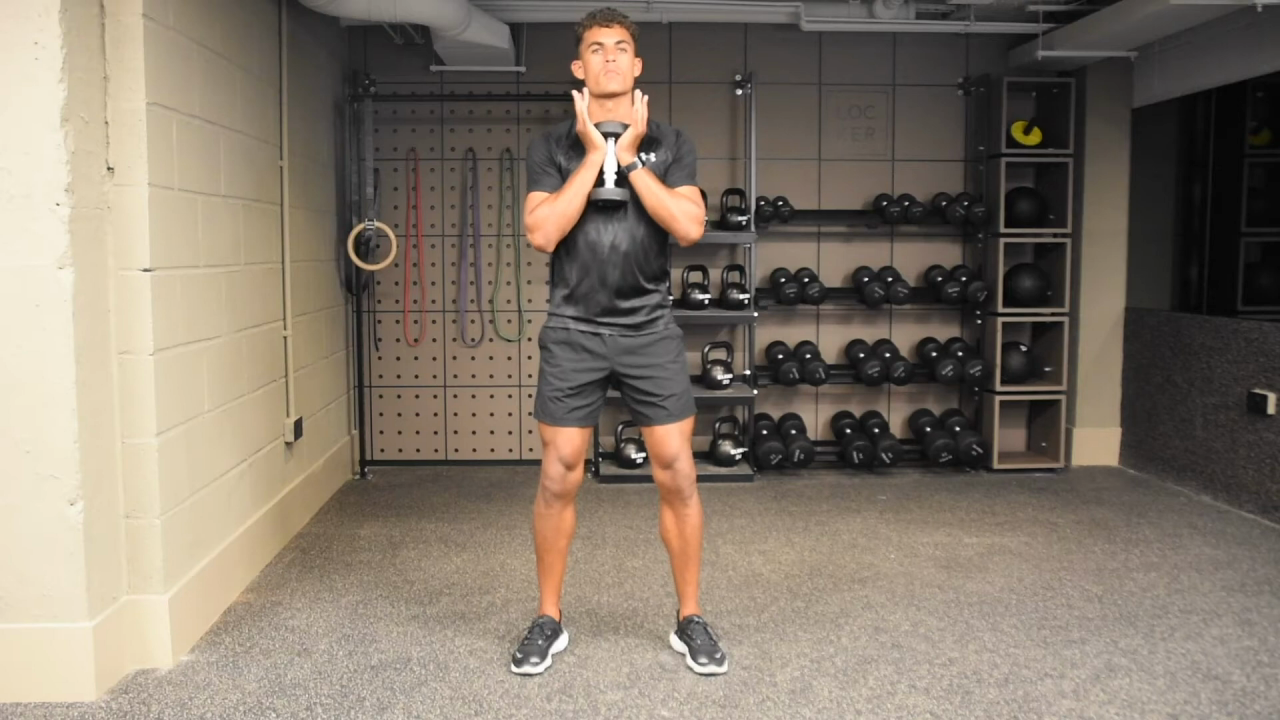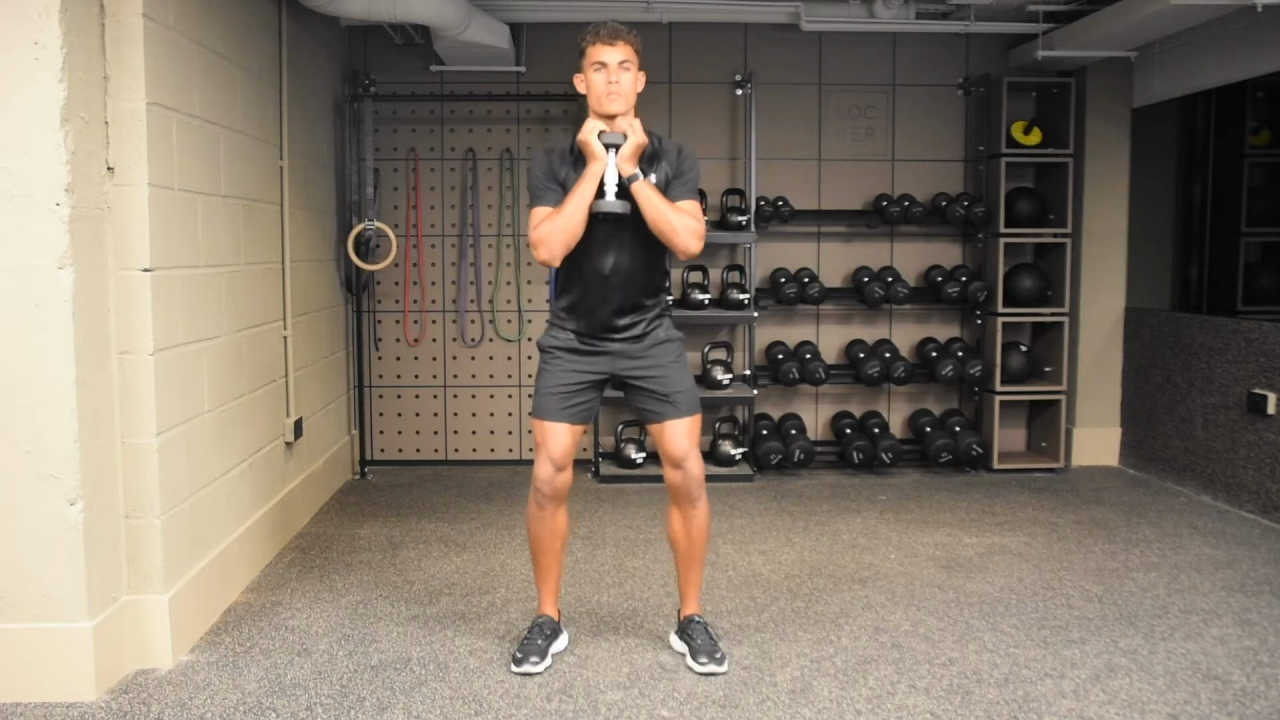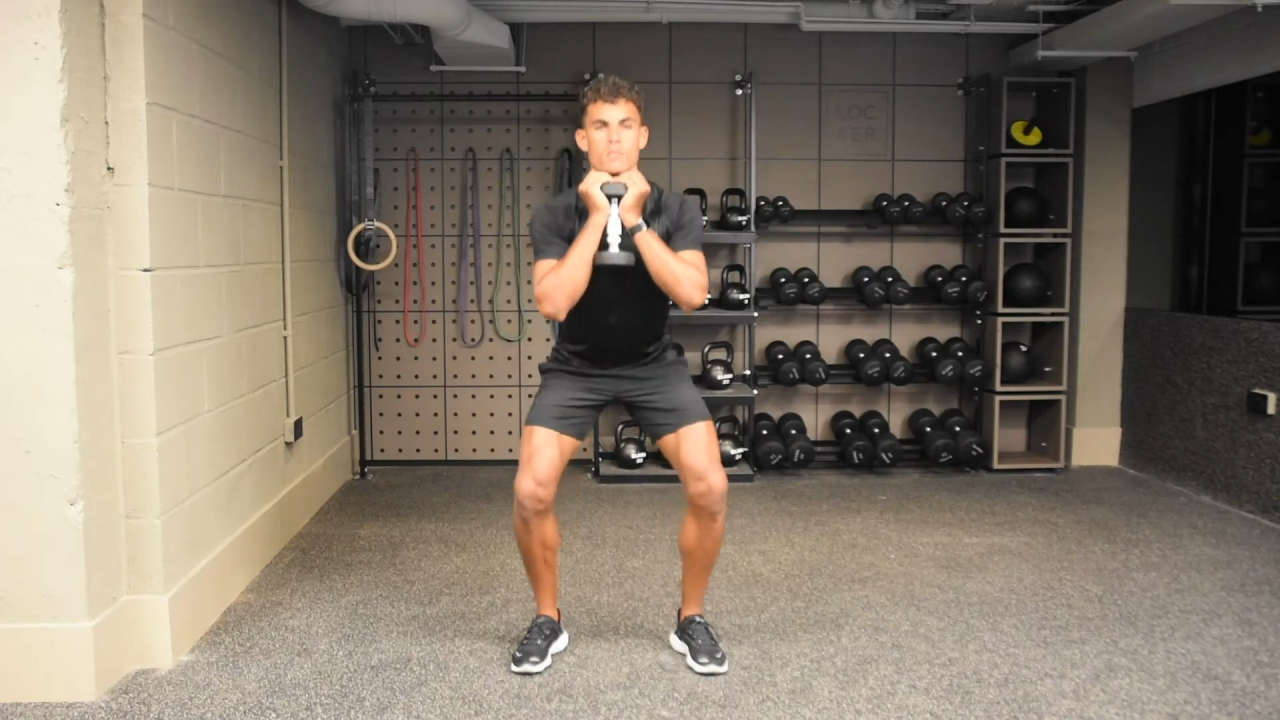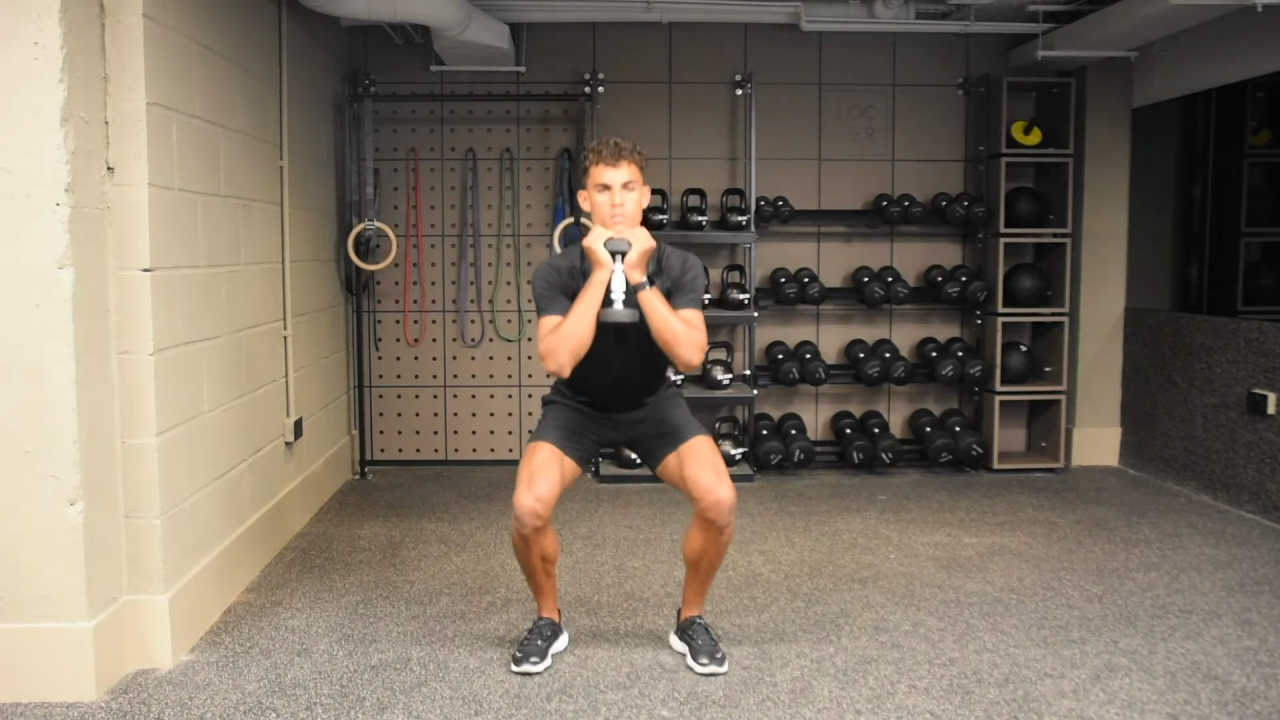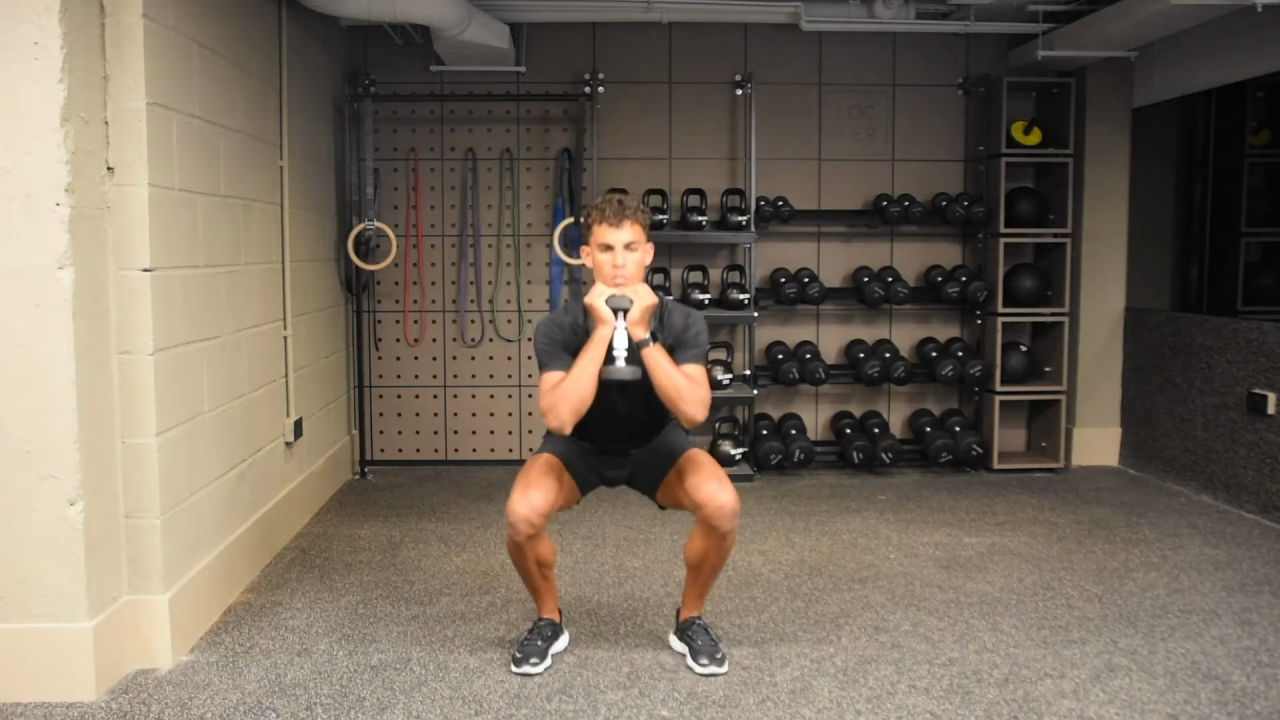
dt=0.5s
person 1, frame 1
left shoulder: (670, 143)
right shoulder: (552, 146)
left elbow: (690, 227)
right elbow: (542, 233)
left wrist: (629, 159)
right wrist: (594, 155)
left hip: (650, 330)
right hip: (574, 331)
left knee: (676, 474)
right knee: (560, 476)
left ankle: (690, 619)
right ankle: (548, 619)
person 1, frame 2
left shoulder: (672, 158)
right shoulder: (553, 162)
left elbow: (689, 242)
right elbow: (547, 249)
left wrist: (631, 171)
right wrist: (594, 168)
left hip: (650, 335)
right hip: (573, 339)
left knee: (686, 473)
right knee: (549, 476)
left ankle: (691, 619)
right ankle: (547, 619)
person 1, frame 3
left shoulder: (676, 210)
right shoulder: (555, 216)
left elbow: (692, 294)
right elbow: (552, 304)
left wrist: (635, 222)
right wrist: (596, 218)
left hip: (653, 365)
right hip: (576, 367)
left knee: (709, 487)
right knee: (532, 491)
left ankle: (691, 620)
right ankle: (547, 620)
person 1, frame 4
left shoulder: (679, 267)
right shoulder: (557, 272)
left elbow: (691, 355)
right elbow: (558, 362)
left wrist: (638, 279)
right wrist: (600, 275)
left hip: (653, 404)
right hip: (577, 407)
left knee: (719, 500)
right knee: (529, 508)
left ankle: (690, 619)
right ankle: (548, 621)
person 1, frame 5
left shoulder: (681, 321)
right shoulder: (560, 326)
left elbow: (694, 412)
right elbow: (559, 419)
left wrist: (642, 335)
right wrist: (603, 331)
left hip: (654, 443)
right hip: (581, 446)
left knee: (722, 506)
right knee: (522, 514)
left ankle: (690, 621)
right ankle: (549, 621)
